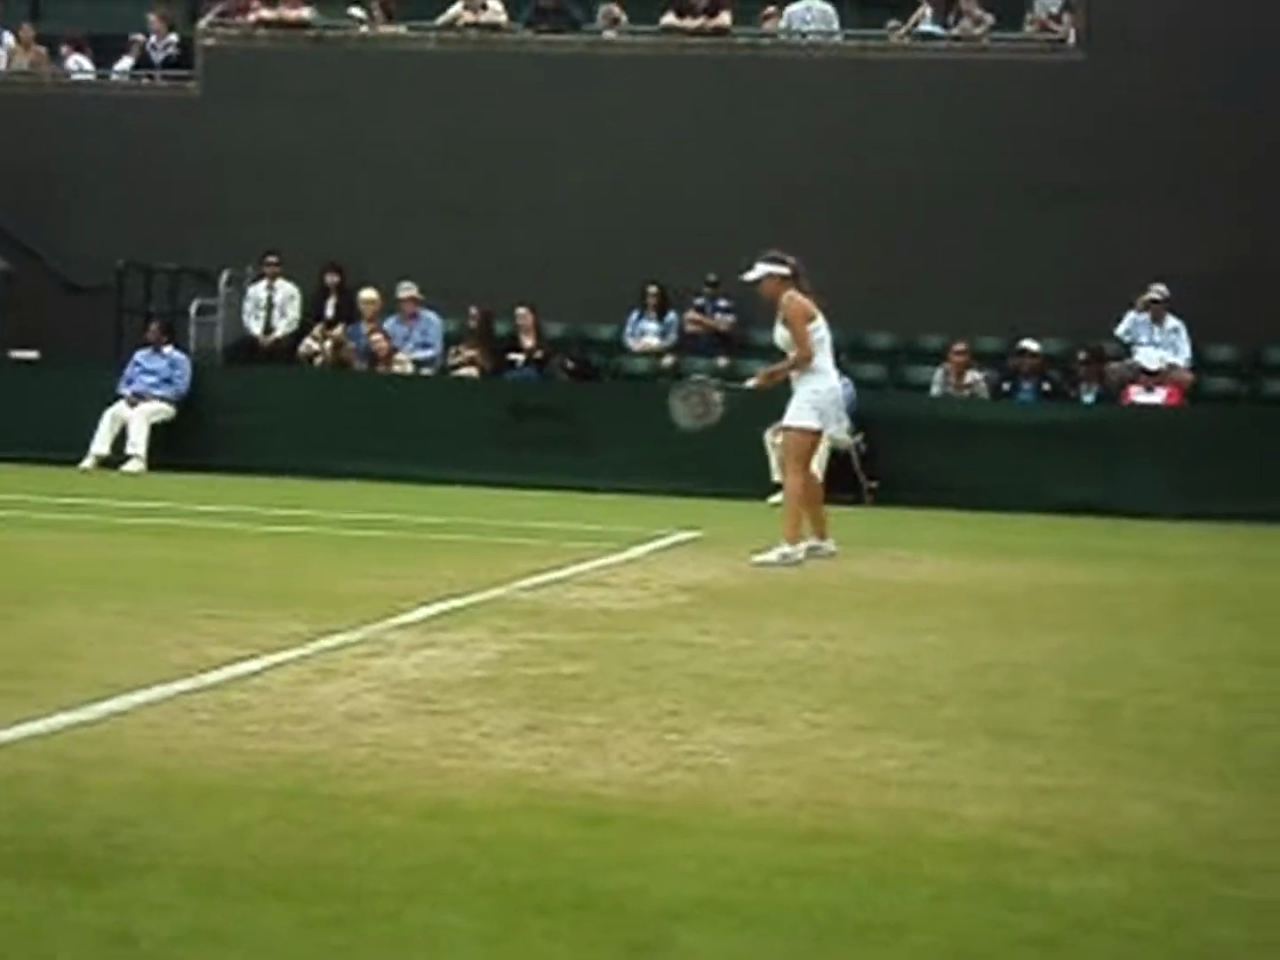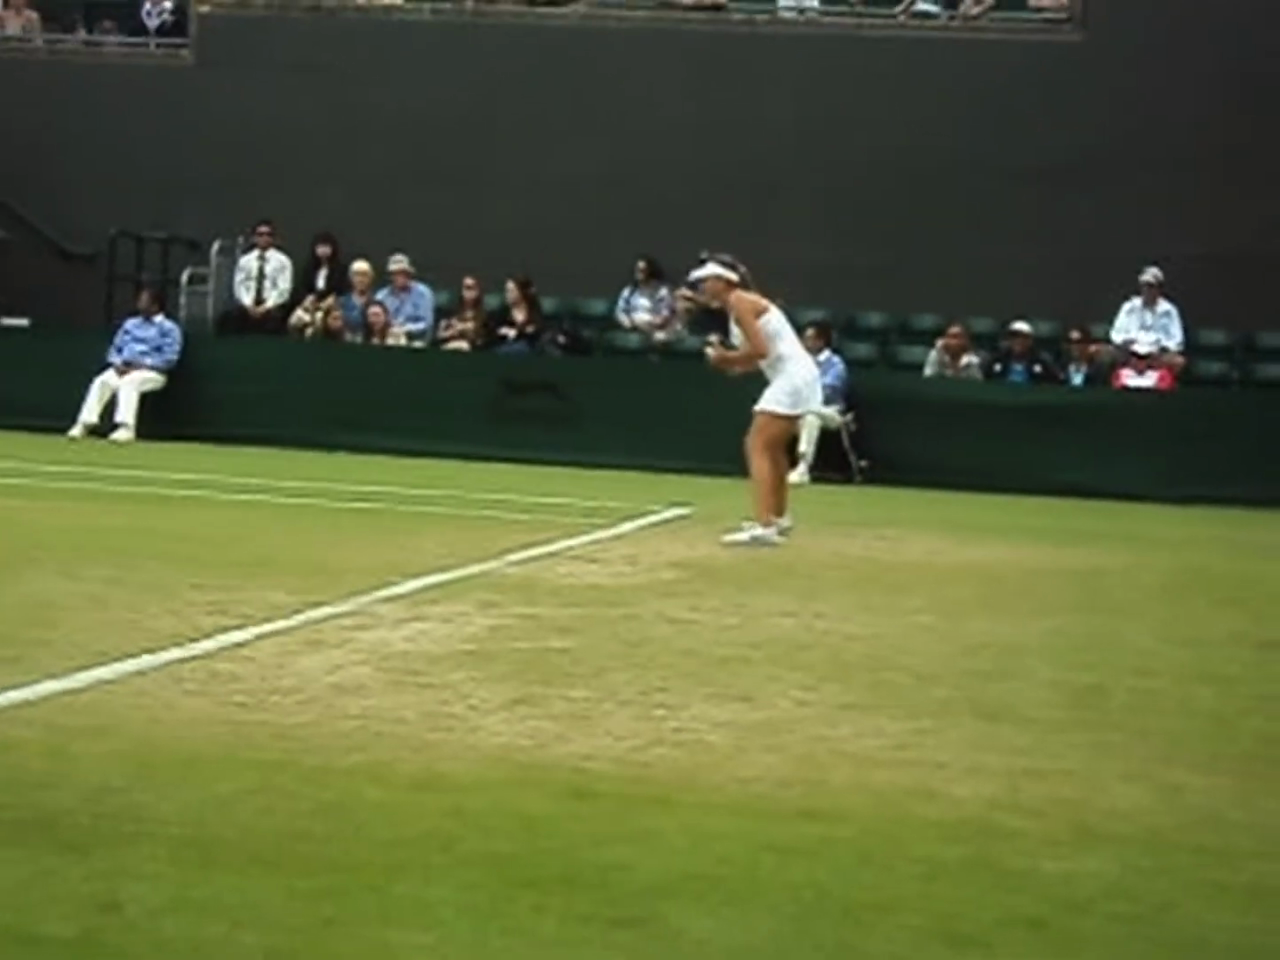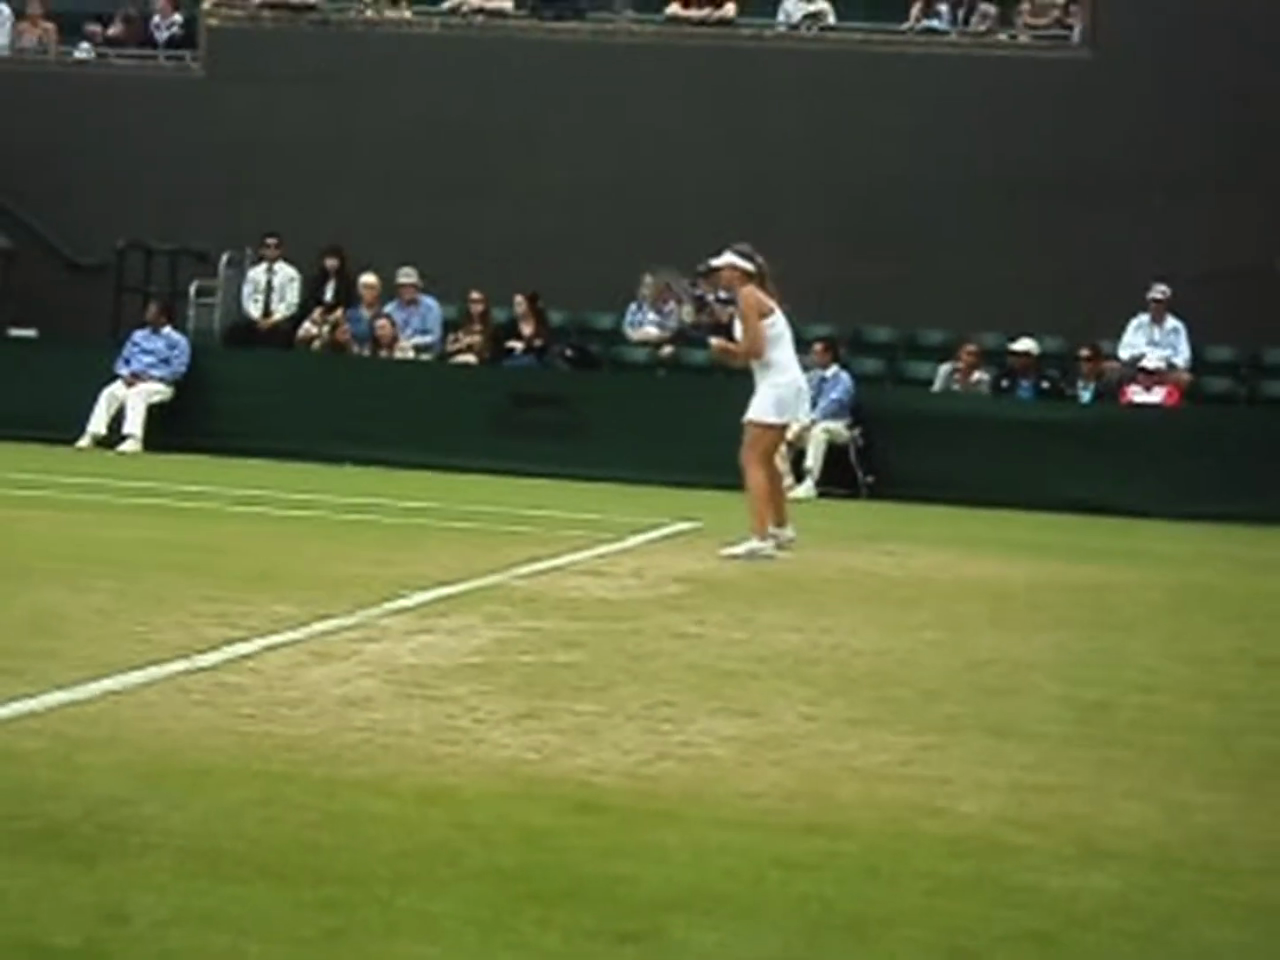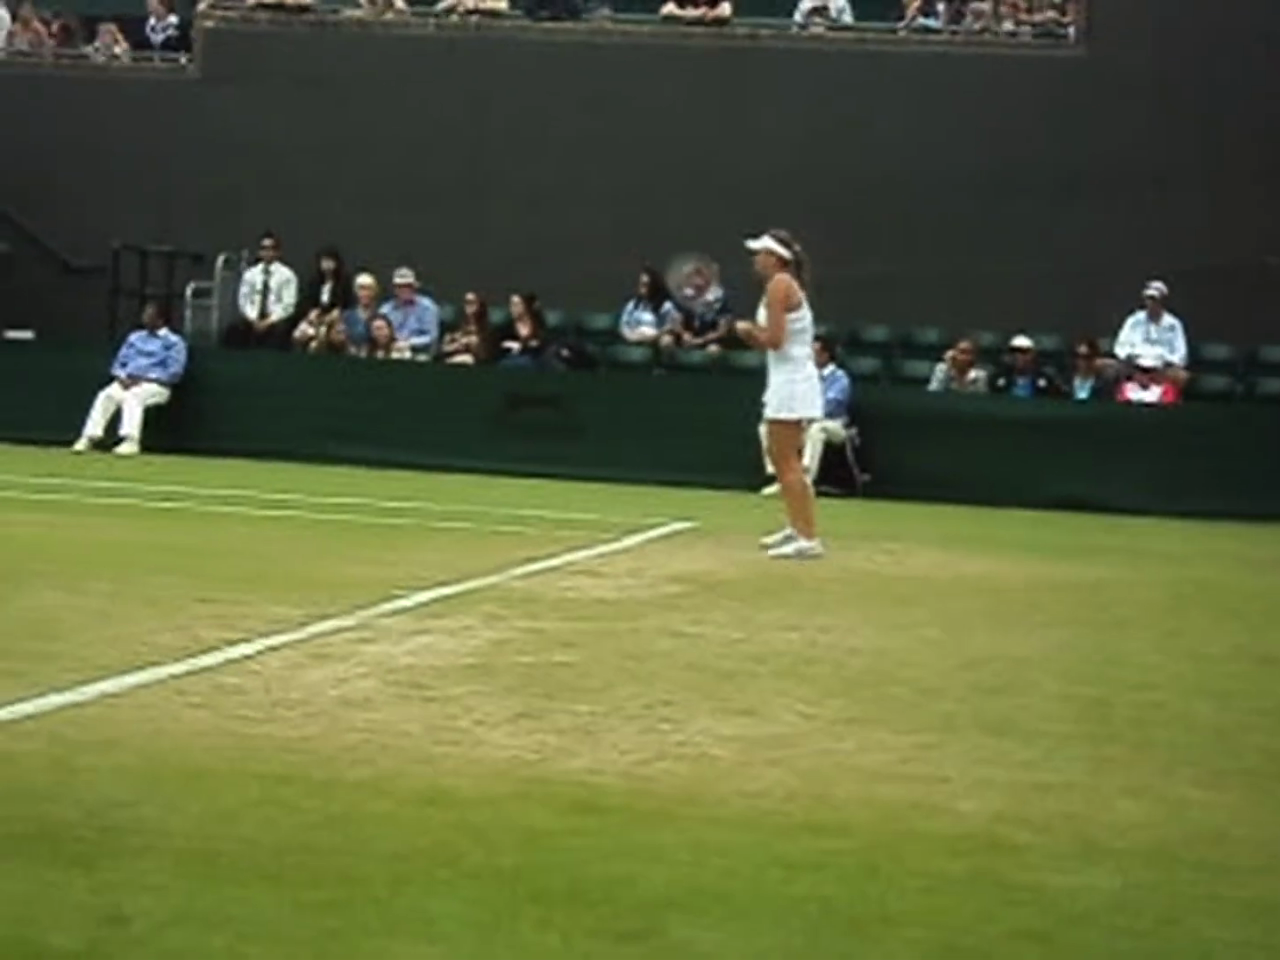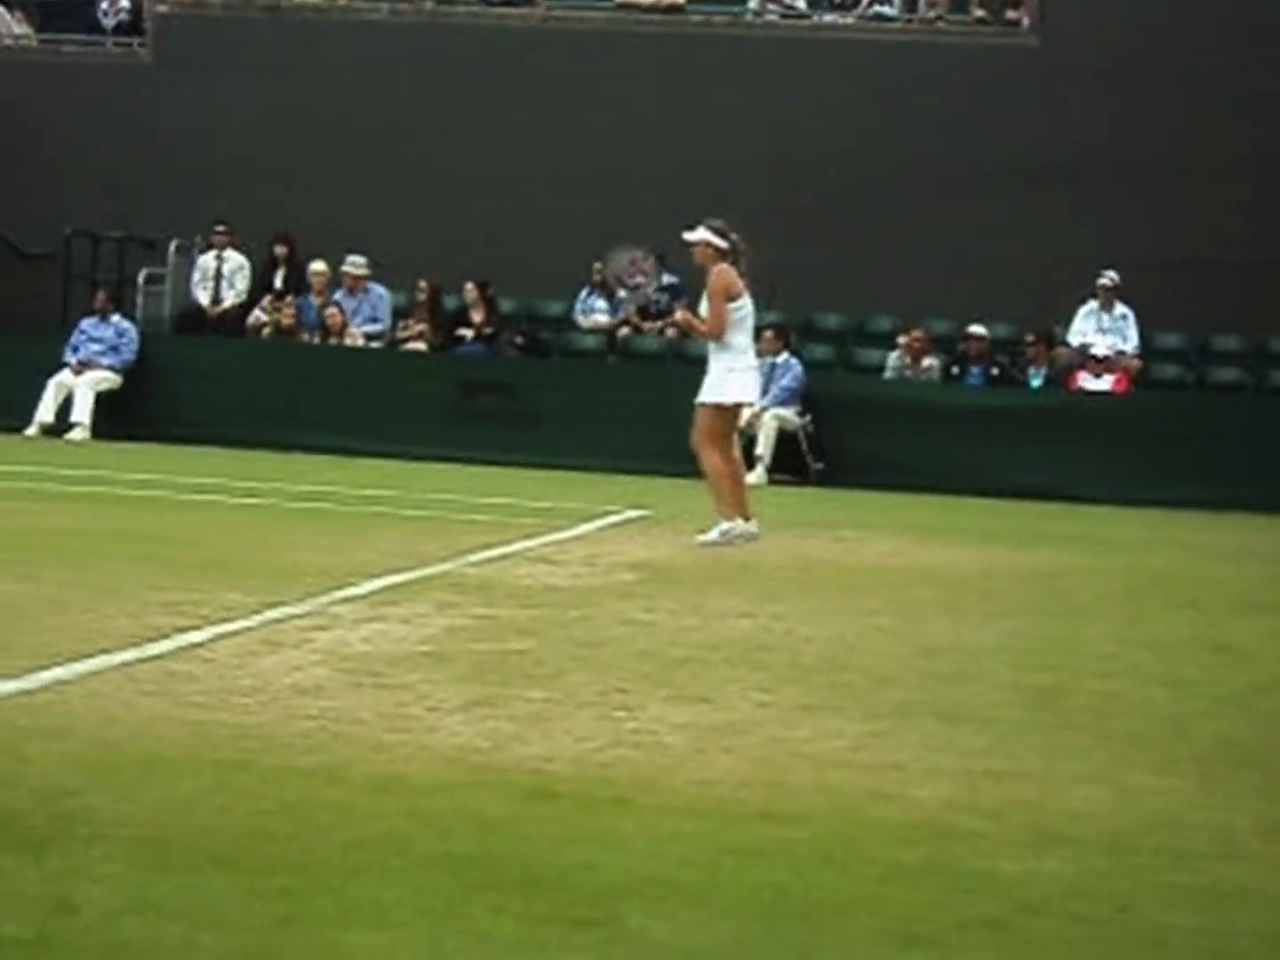
dt=1s
person 1, frame 1
left shoulder: (790, 303)
right shoulder: (794, 303)
left elbow: (806, 354)
left wrist: (773, 371)
right wrist: (775, 374)
left hip: (814, 392)
right hip: (816, 391)
left knee: (791, 467)
right knee: (801, 467)
left ankle: (791, 546)
right ankle: (821, 539)
person 1, frame 2
left shoulder: (739, 302)
right shoulder: (743, 302)
left elbow: (760, 350)
left wrist: (727, 357)
right wrist: (730, 362)
left hip: (792, 378)
right hip: (797, 376)
left knee: (756, 447)
right knee: (773, 445)
left ankle: (763, 527)
right ankle: (778, 517)
person 1, frame 3
left shoulder: (747, 296)
right shoulder: (756, 296)
left elbow: (755, 349)
left wrist: (726, 347)
right wrist: (730, 351)
left hip: (777, 386)
right hip: (783, 385)
left knee: (751, 460)
right knee: (763, 459)
left ankle: (759, 540)
right ankle: (781, 528)
person 1, frame 4
left shoulder: (778, 285)
right shoulder: (788, 286)
left elbow: (774, 340)
left wrist: (749, 330)
right wrist: (753, 334)
left hip: (790, 382)
right hip: (792, 380)
left knee: (787, 461)
right knee: (782, 458)
left ankle: (808, 539)
right ankle: (797, 529)
person 1, frame 5
left shoulder: (718, 276)
right shoulder: (730, 276)
left elbow: (715, 331)
left wrist: (688, 321)
right wrist: (691, 324)
left hip: (729, 371)
right hip: (734, 369)
left knee: (703, 442)
right knee: (723, 446)
left ankle: (729, 521)
right ankle: (744, 520)
